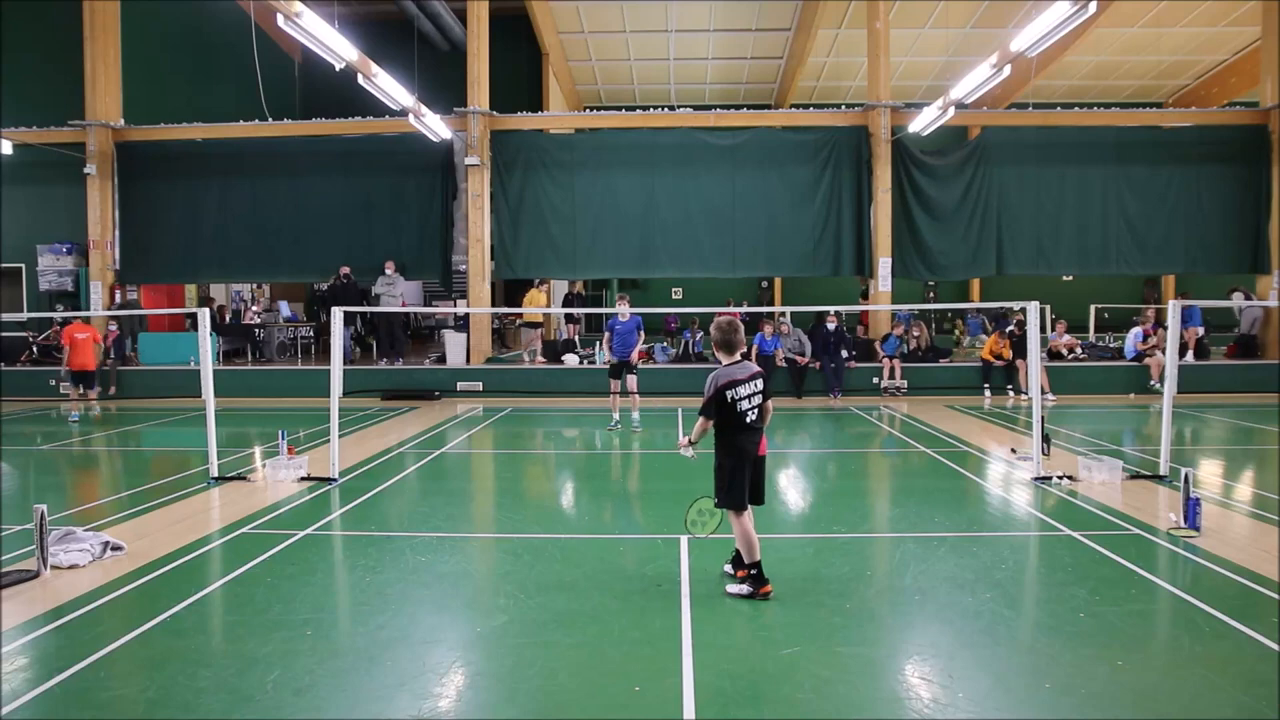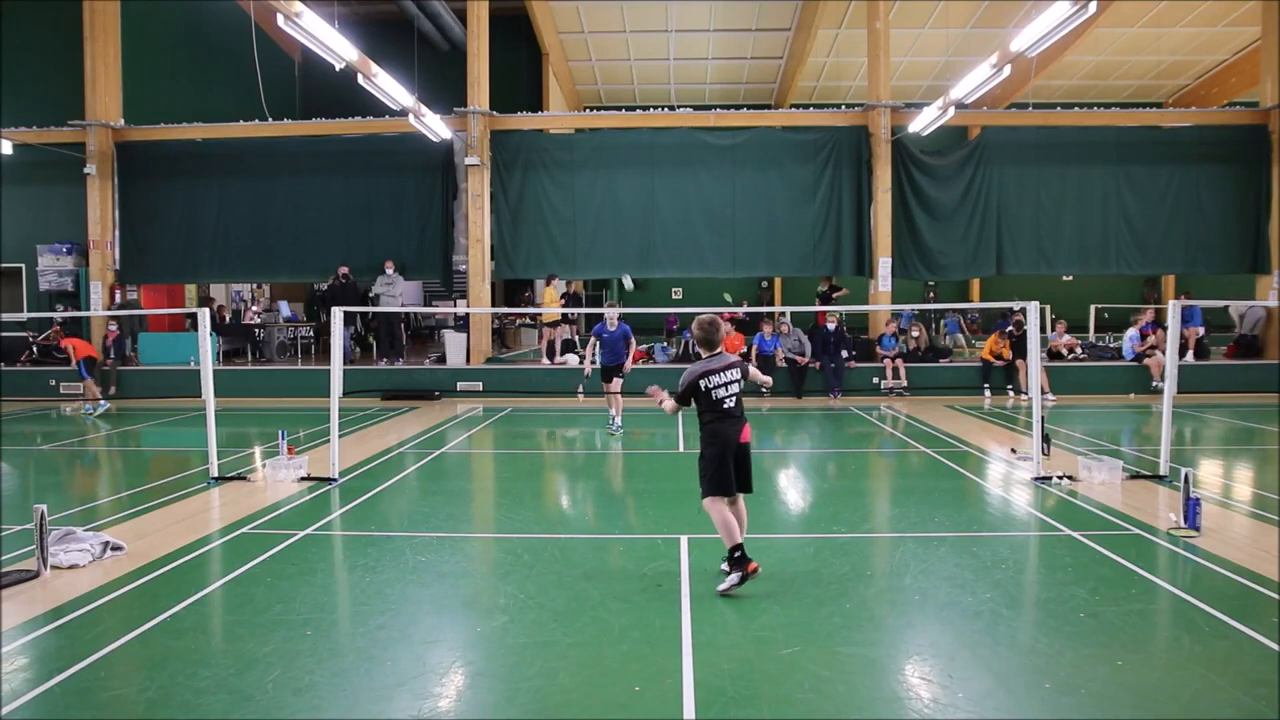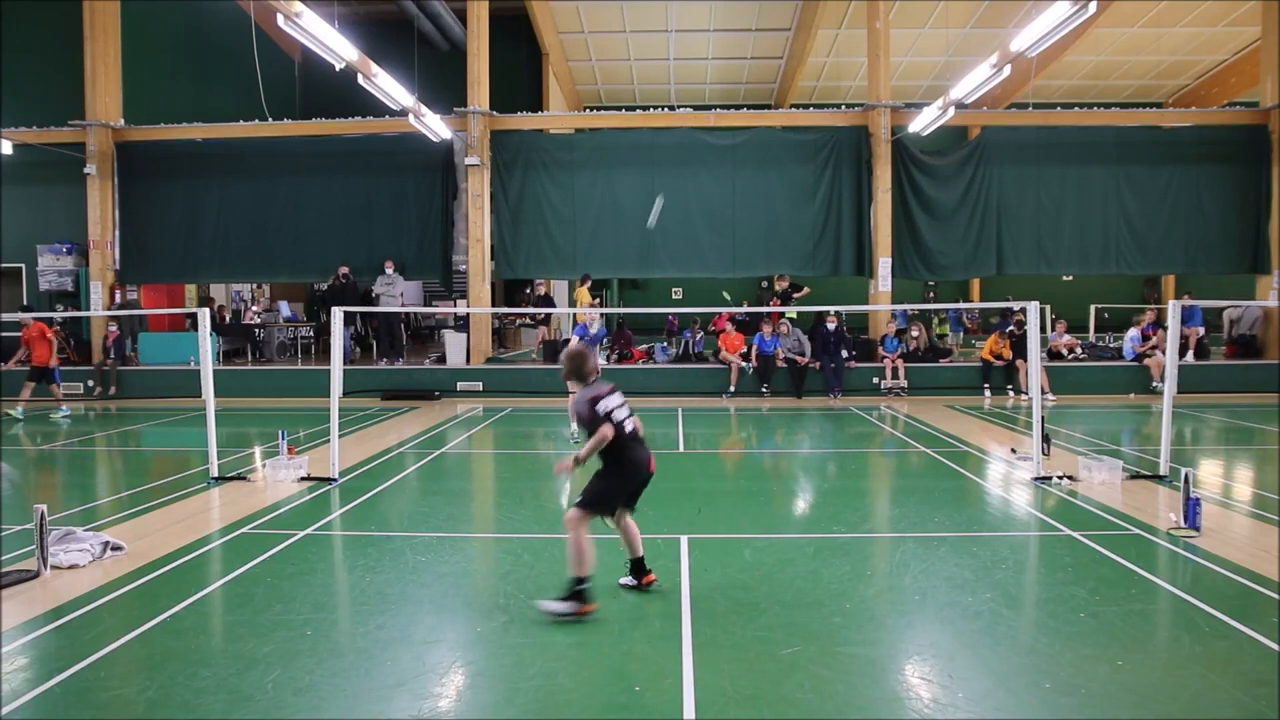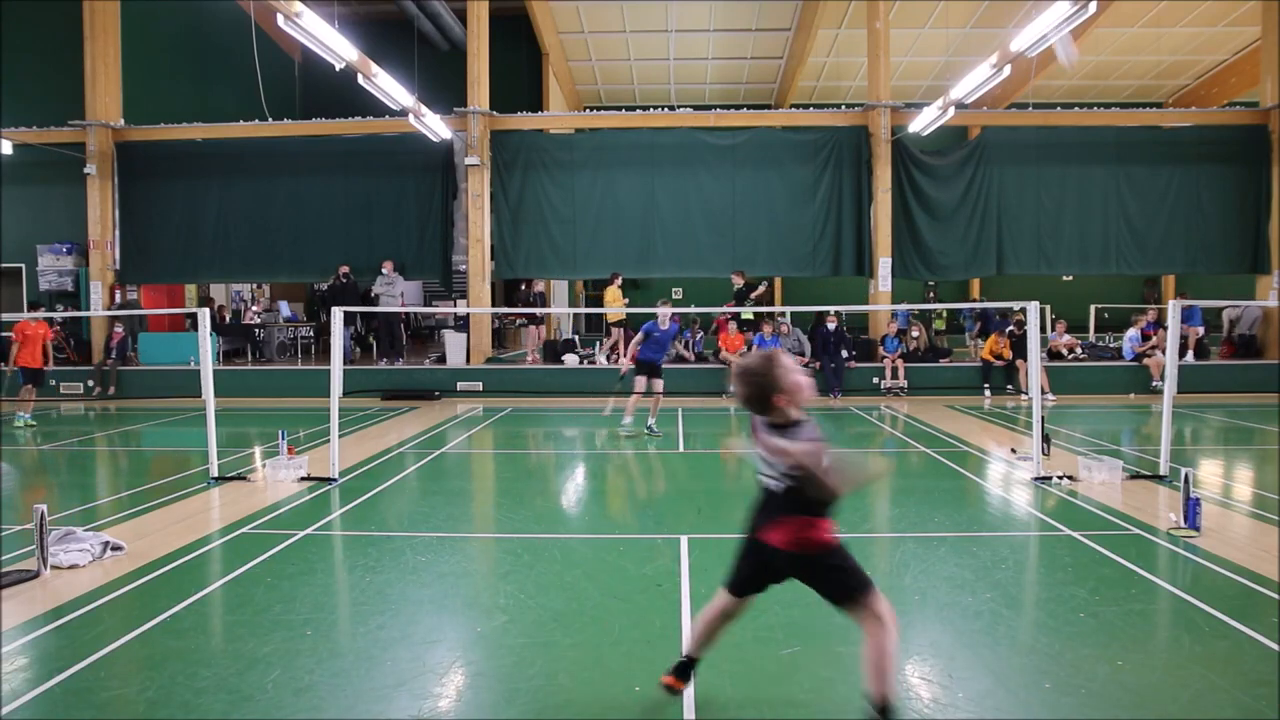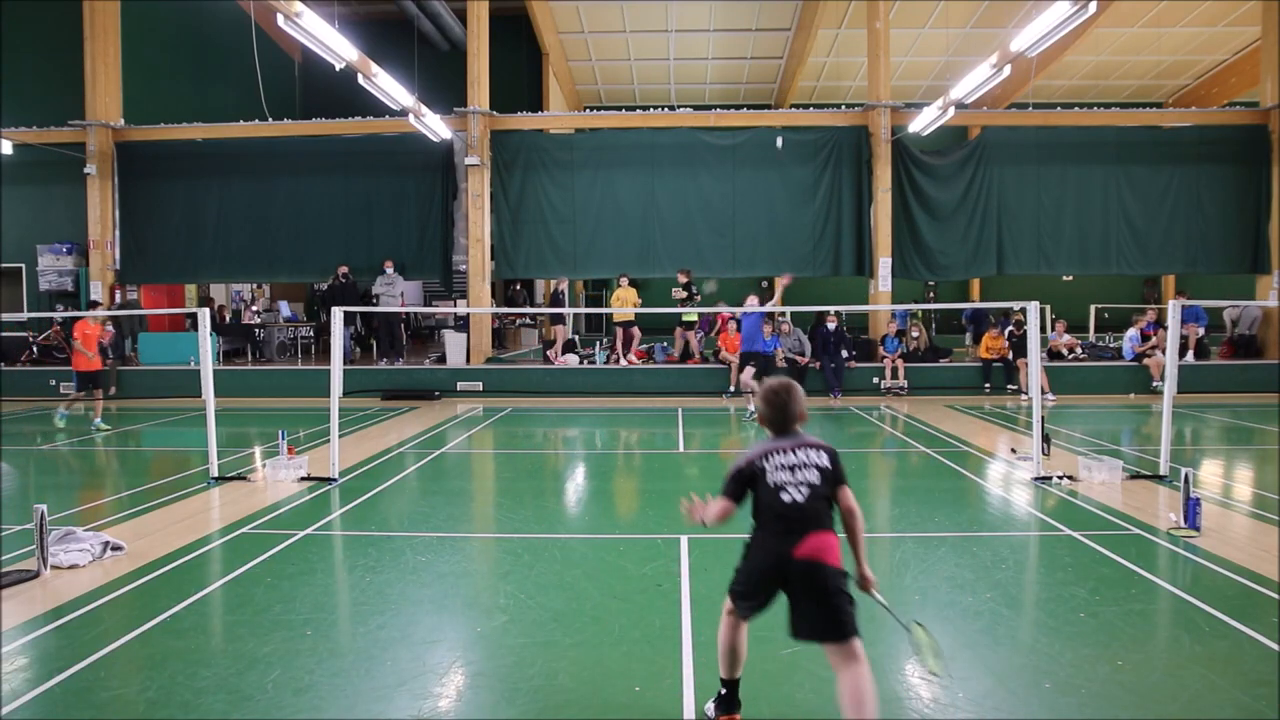
dt=1s
person 1, frame 1
left shoulder: (717, 379)
right shoulder: (756, 371)
left elbow: (706, 422)
right elbow: (767, 409)
left wrist: (690, 440)
left hip: (732, 451)
right hip: (757, 448)
left knee: (737, 513)
right knee: (744, 508)
left ankle: (757, 579)
right ankle: (741, 562)
person 1, frame 2
left shoulder: (693, 374)
right shoulder: (735, 362)
left elbow: (674, 408)
right elbow: (750, 373)
left wrist: (662, 399)
right wrist: (764, 379)
left hip: (715, 440)
right hip: (740, 435)
left knee: (713, 502)
right knee: (734, 498)
left ankle: (741, 561)
right ankle: (736, 558)
person 1, frame 3
left shoulder: (583, 401)
right shoulder: (611, 390)
left elbow: (605, 434)
right elbow: (636, 425)
left wrist: (577, 460)
left hip: (621, 465)
right hip: (643, 461)
left knee: (575, 519)
right knee: (619, 514)
left ankle: (578, 596)
right ankle: (640, 572)
person 1, frame 4
left shoulder: (766, 427)
right shoulder: (804, 442)
left hip: (765, 534)
right hip: (804, 538)
left knee: (729, 600)
right knee: (879, 617)
left ankle: (681, 672)
person 1, frame 5
left shoulder: (751, 461)
right shoulder: (825, 452)
left elbow: (719, 514)
right elbow: (850, 509)
left wrist: (703, 516)
right wrist: (862, 565)
left hip: (767, 551)
right hip: (818, 556)
left knee: (733, 614)
right knee: (851, 660)
